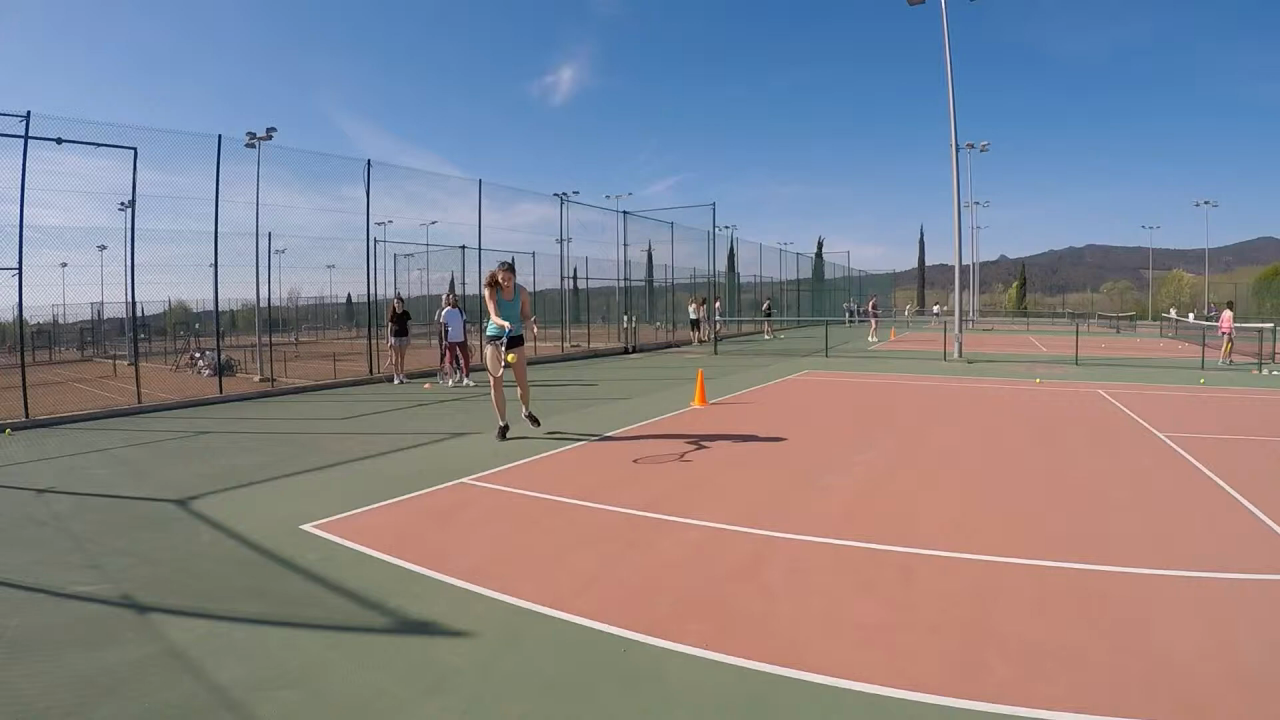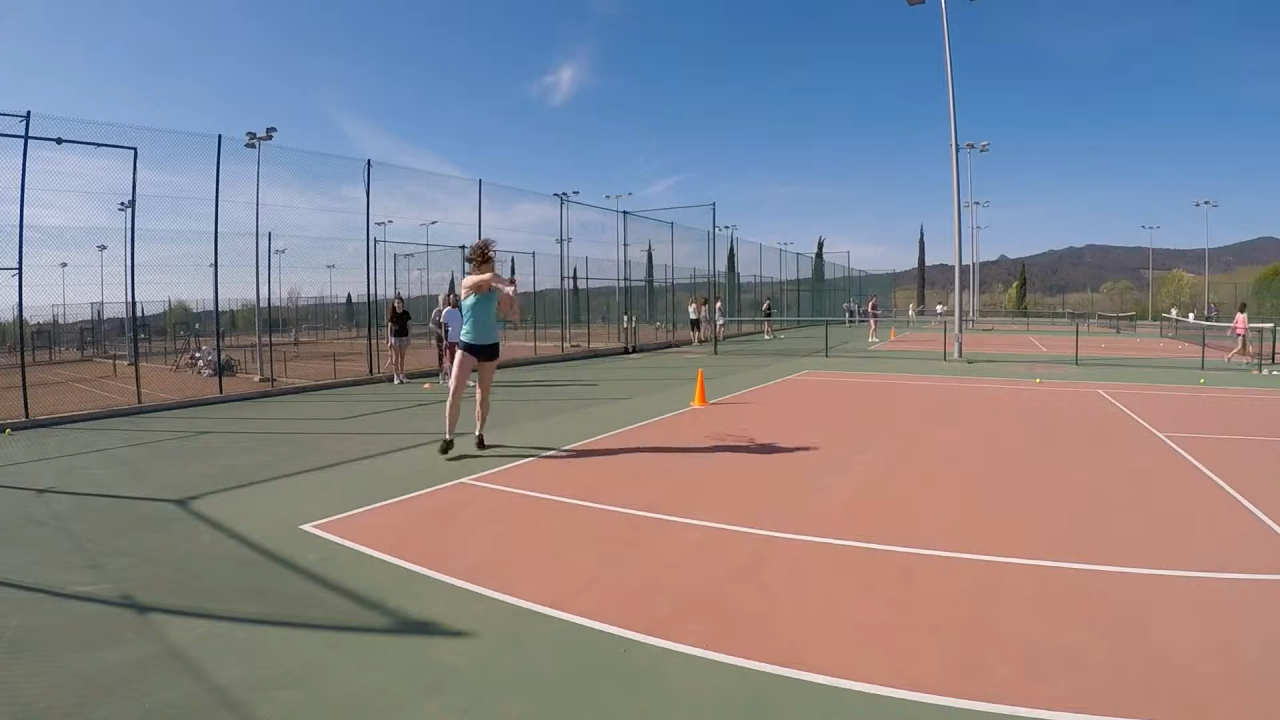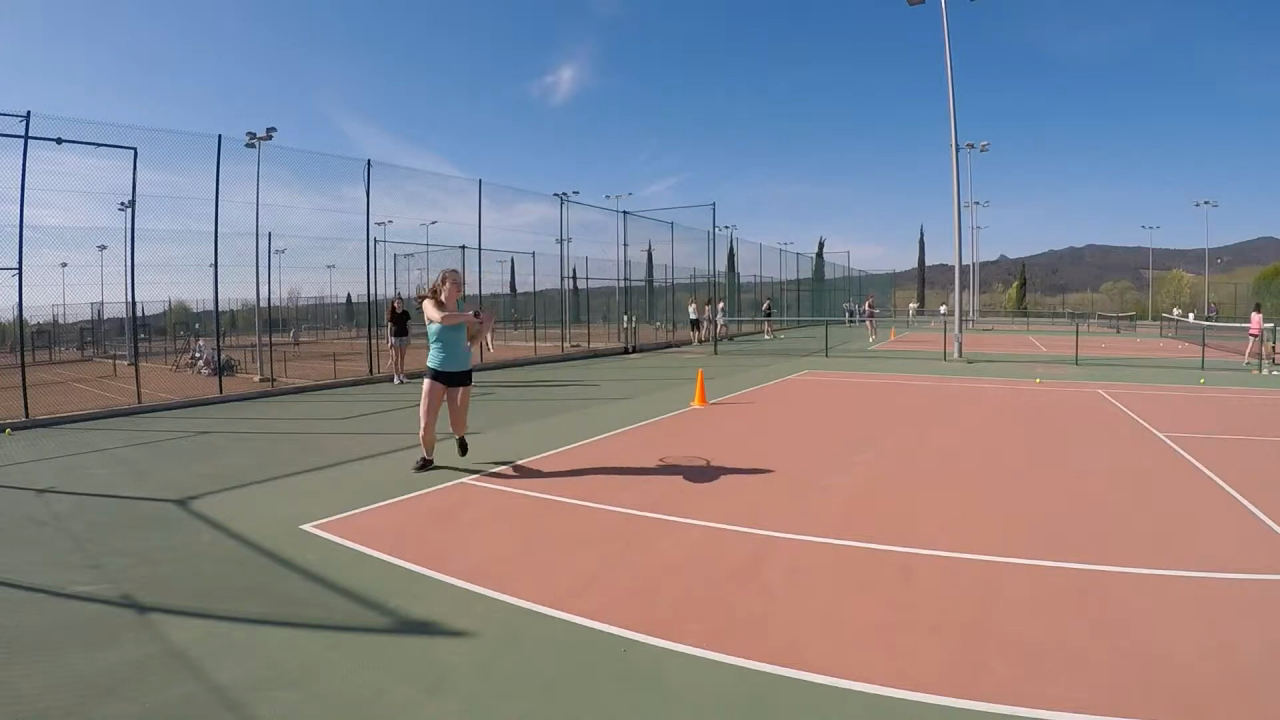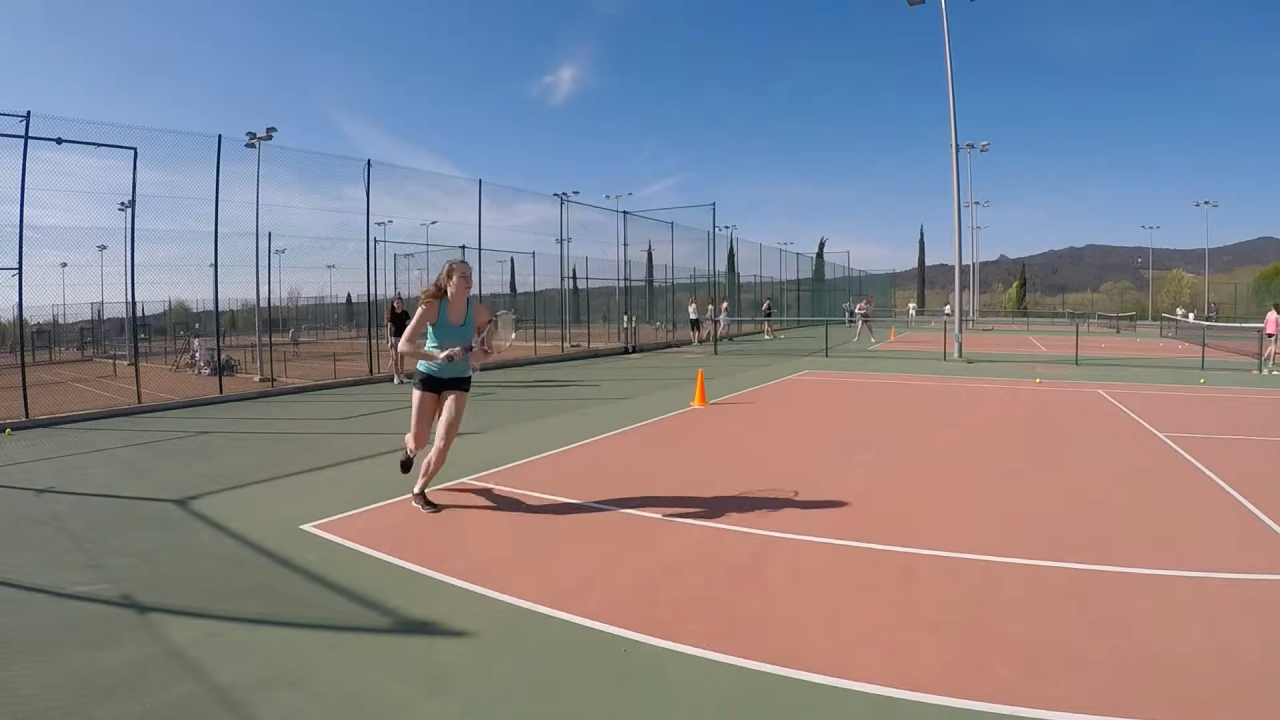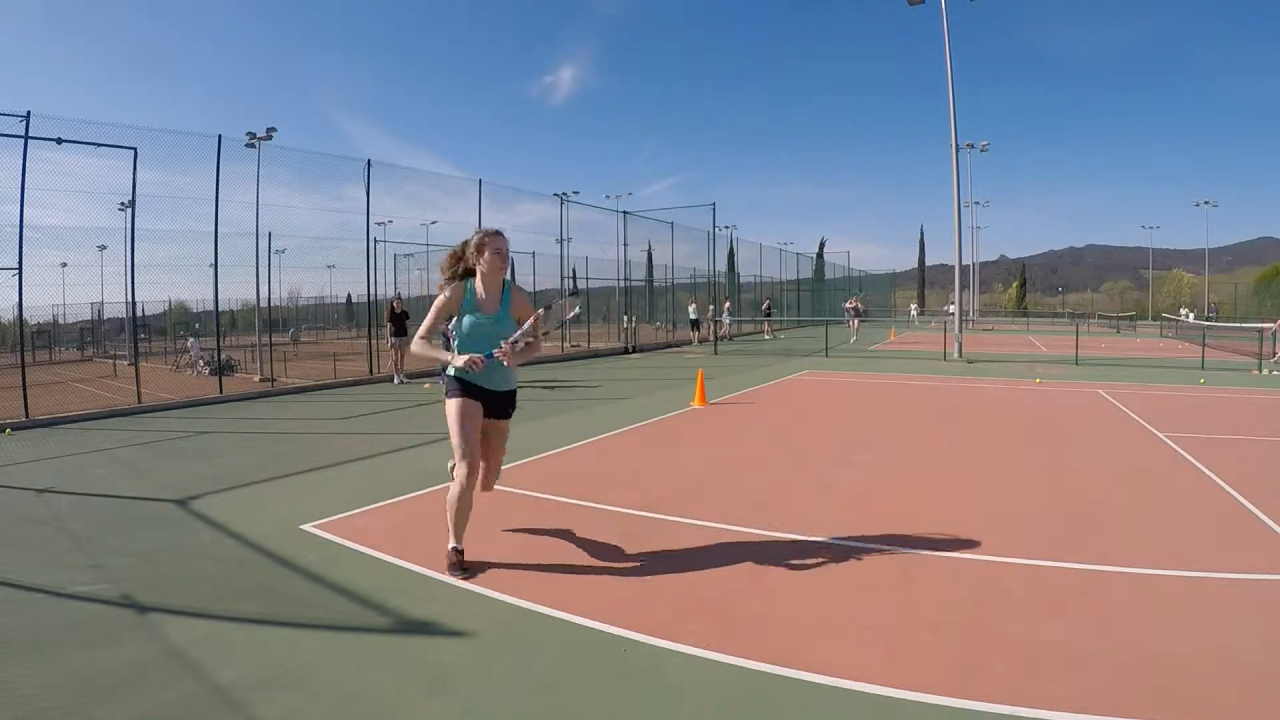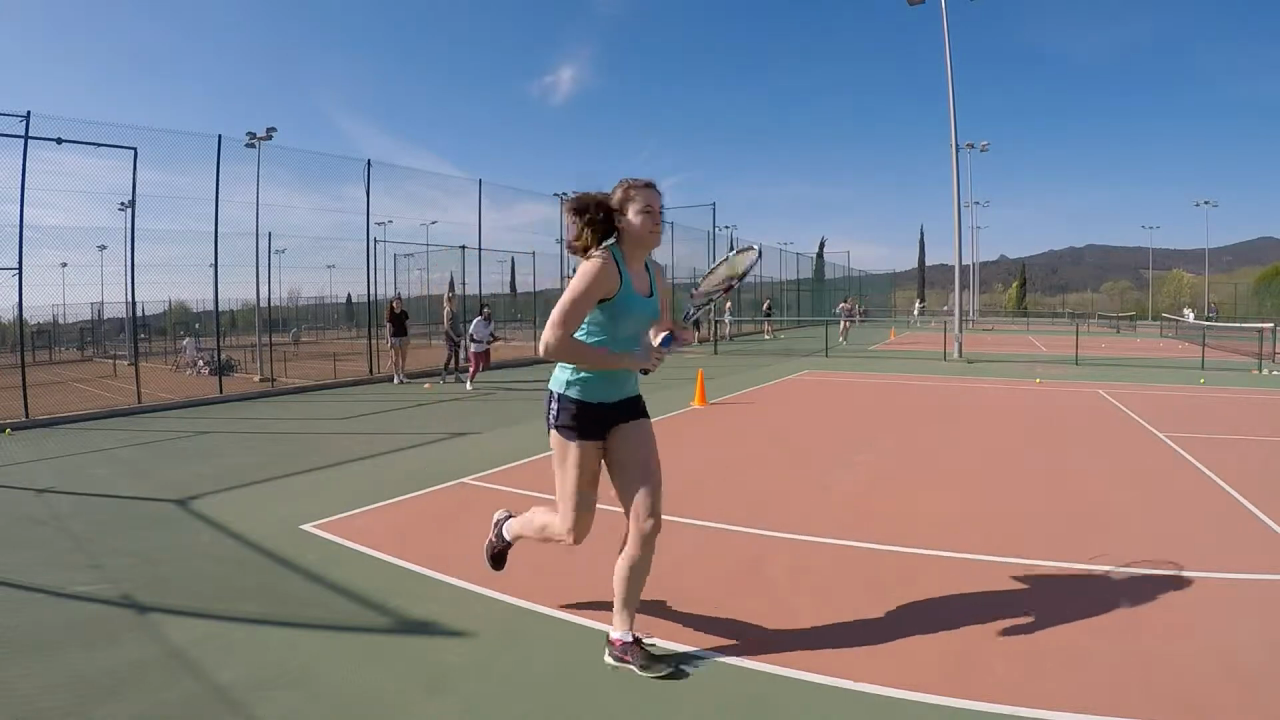
dt=0.3s
person 1, frame 1
left shoulder: (522, 292)
right shoulder: (490, 290)
left elbow: (527, 317)
right elbow: (494, 316)
left wrist: (532, 323)
right wrist: (504, 324)
left hip: (515, 338)
right hip: (495, 337)
left knee: (523, 382)
right knee: (495, 383)
left ankle: (526, 411)
person 1, frame 2
left shoulder: (497, 290)
right shoulder: (467, 282)
left elbow: (513, 316)
right elbow: (490, 277)
left wrist: (510, 293)
right wrist: (507, 283)
left hip: (490, 346)
right hip: (467, 345)
left knee: (483, 393)
right knee: (455, 391)
left ankle: (479, 433)
right ankle: (449, 437)
person 1, frame 3
left shoulder: (464, 309)
right shoulder: (430, 304)
left elbow: (472, 341)
right elbow: (441, 318)
left wrist: (483, 326)
right wrist: (470, 318)
left hip: (461, 372)
right hip: (436, 371)
left knee: (458, 425)
right knee: (427, 424)
left ankle: (459, 434)
right ankle: (427, 455)
person 1, frame 4
left shoulder: (478, 309)
right shoulder: (430, 306)
right elbow: (403, 346)
left wrist: (479, 356)
right wrist: (438, 356)
left hip: (458, 381)
right hip: (429, 376)
left knee: (443, 443)
right knee: (418, 439)
left ankle: (419, 491)
right ankle: (410, 449)
person 1, frame 5
left shoulder: (518, 297)
right shoulder: (455, 292)
left elbow: (534, 345)
right elbow: (419, 343)
left wrist: (516, 356)
right wrist: (454, 359)
left hip: (501, 391)
right hip: (463, 385)
left knee: (486, 482)
right knee: (468, 472)
left ankle: (457, 466)
right ankle: (454, 548)
person 1, frame 6
left shoulder: (655, 273)
right shoulder: (598, 265)
right elbow: (549, 342)
left wrist: (669, 332)
right wrist: (628, 359)
left hip: (624, 404)
right hip: (577, 401)
left knee: (648, 522)
right knee: (572, 532)
left ankle: (623, 638)
right ankle: (508, 526)
